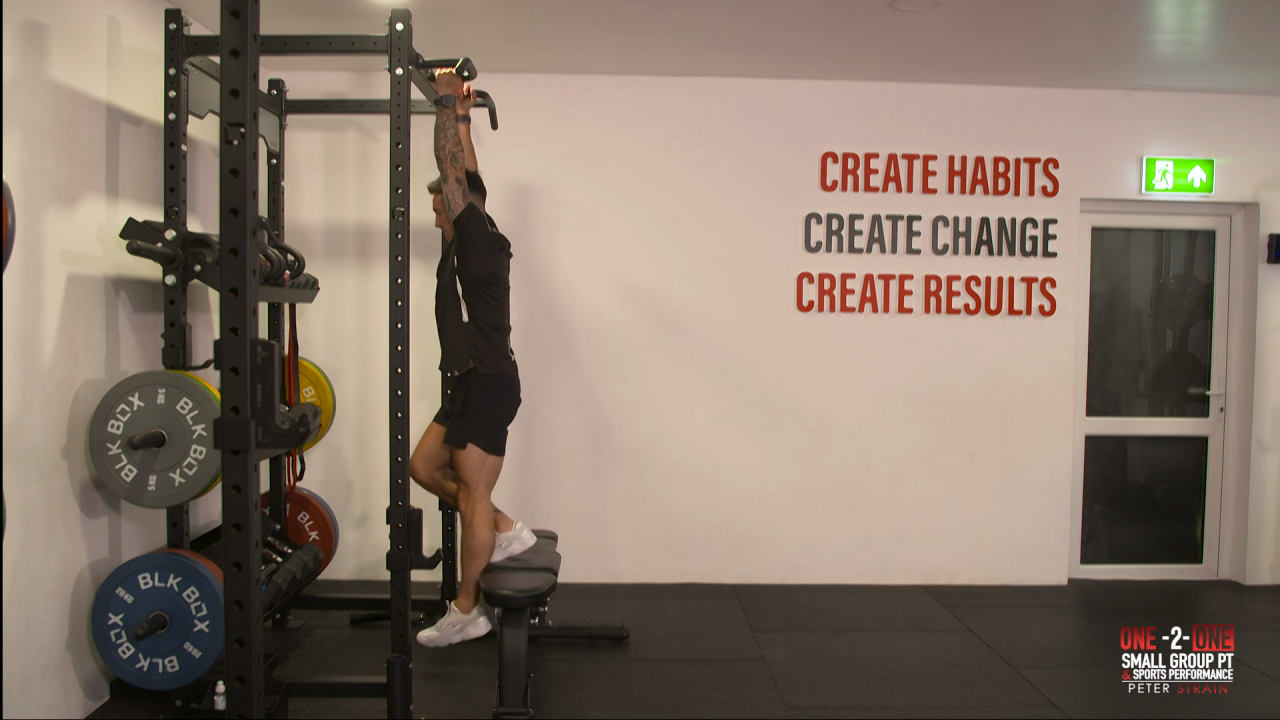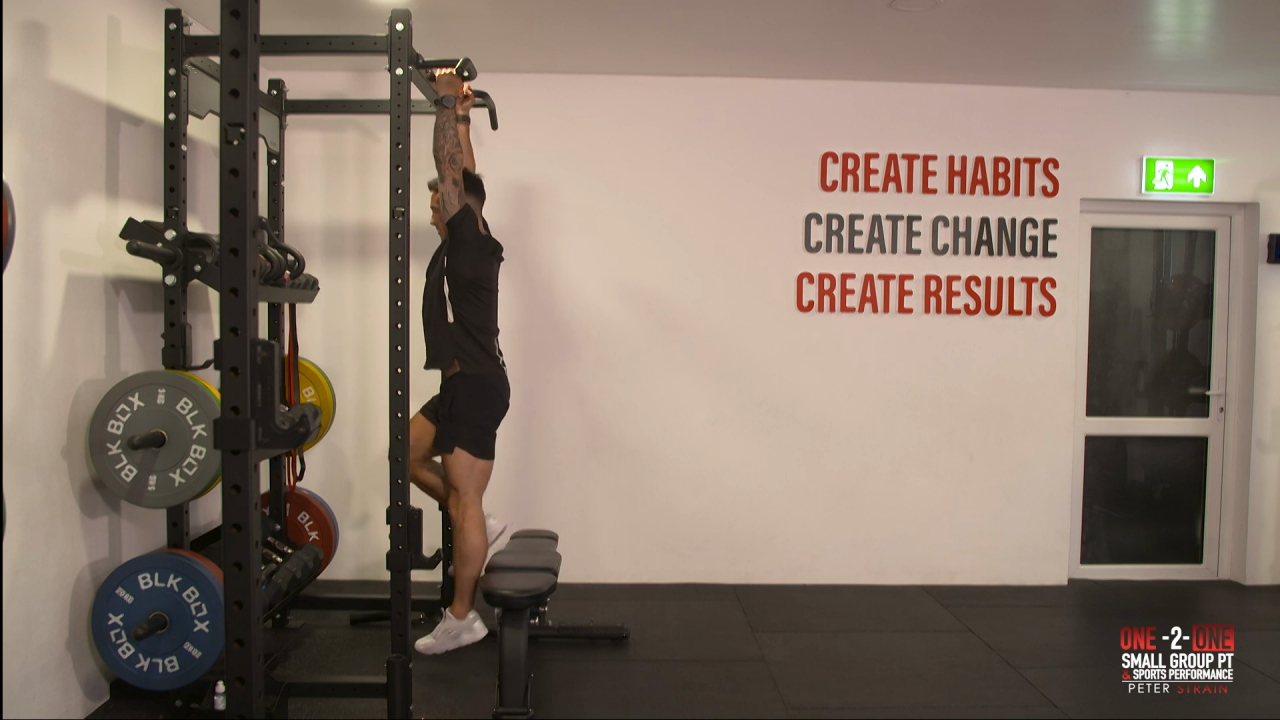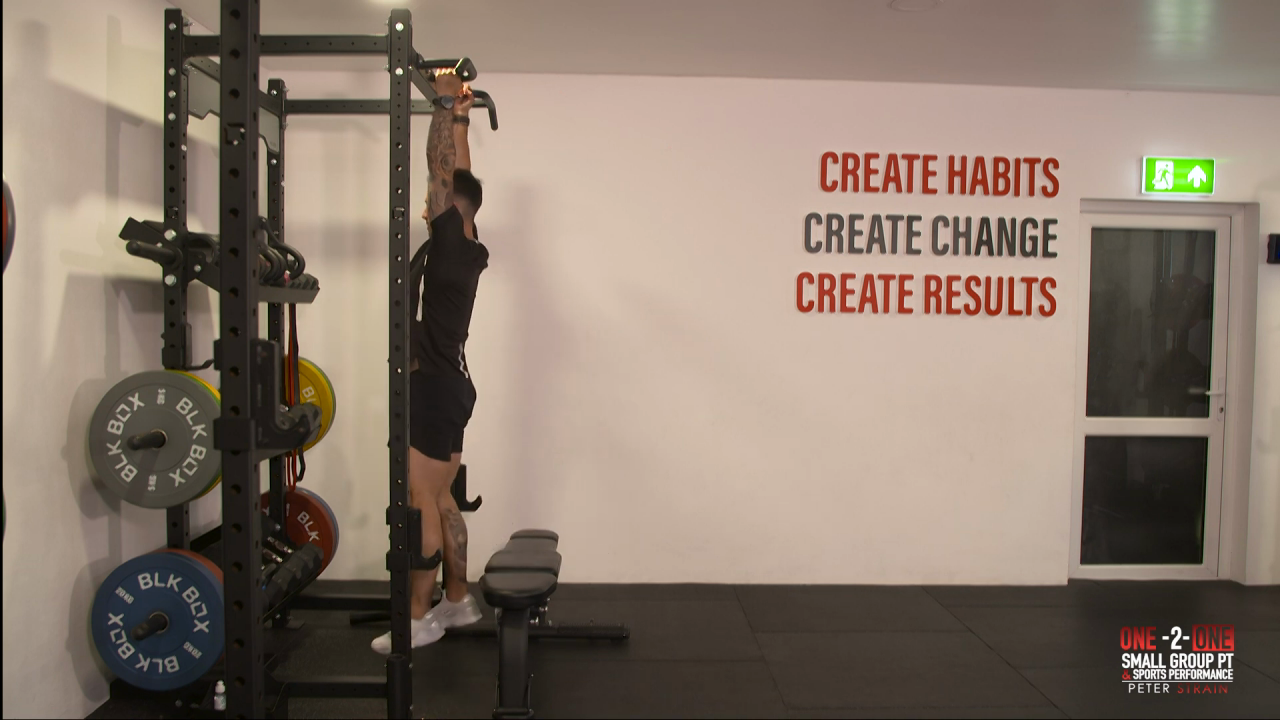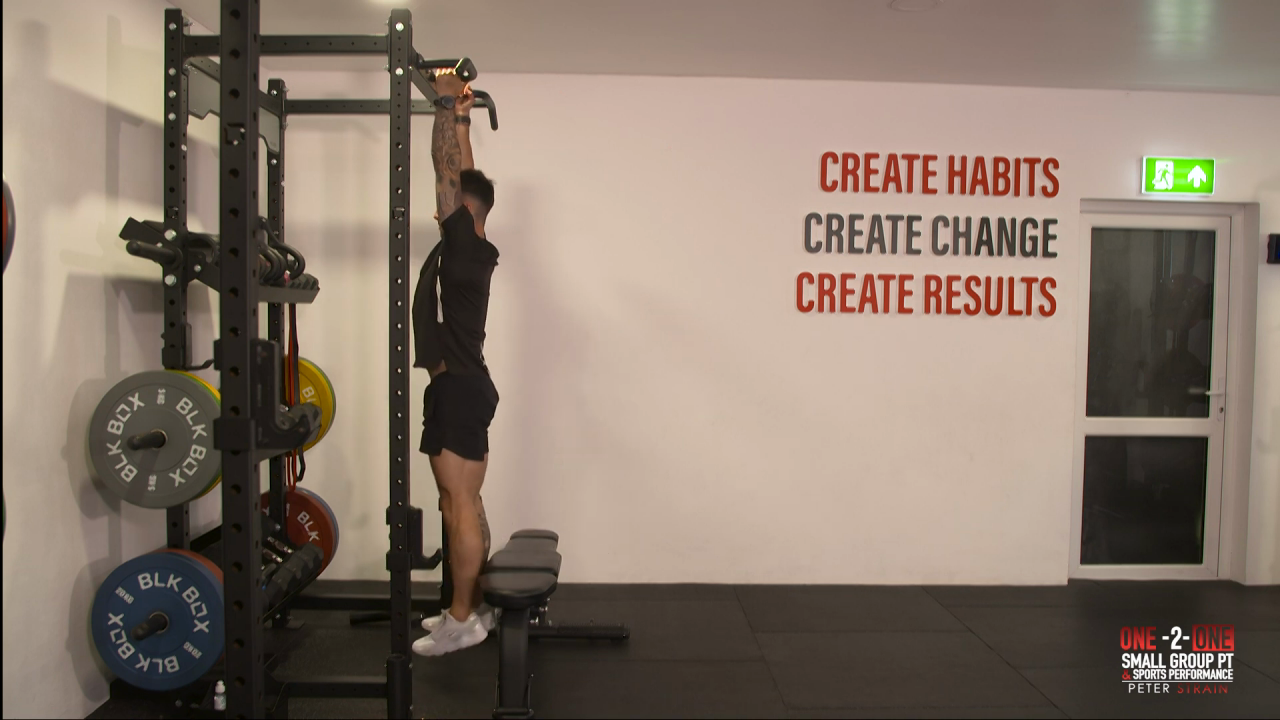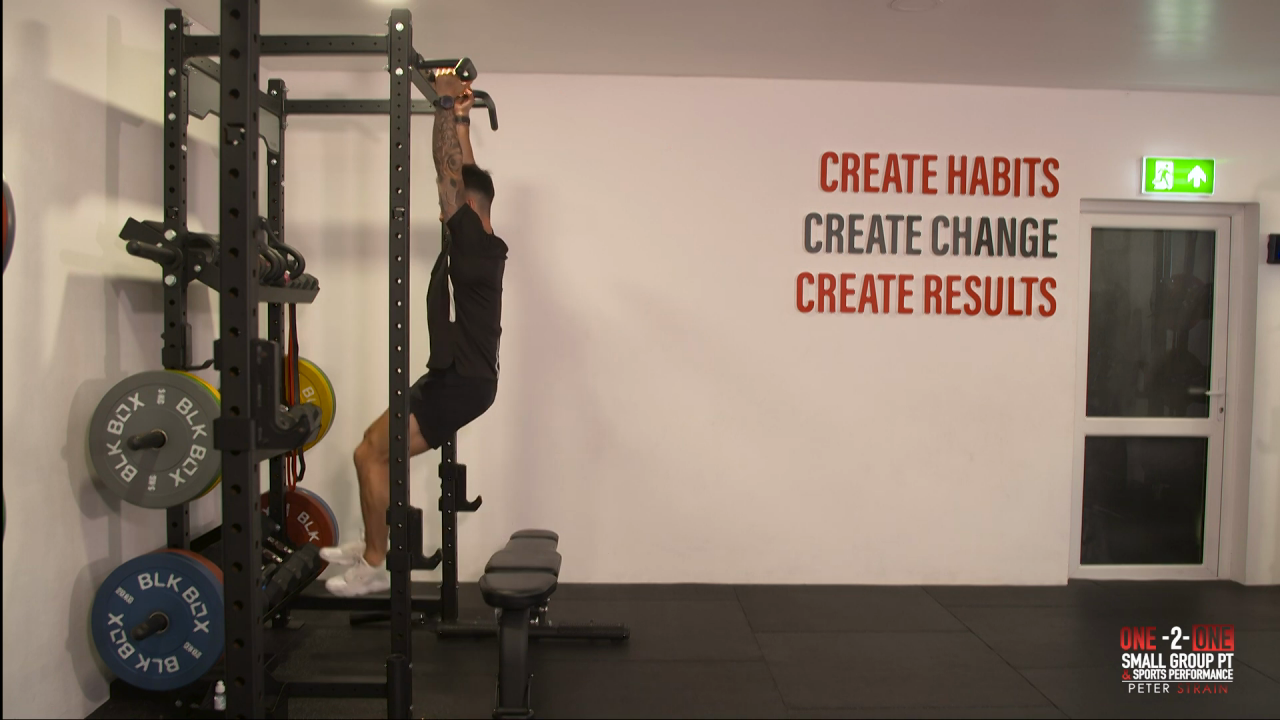
dt=1s
person 1, frame 1
left shoulder: (477, 239)
right shoulder: (475, 242)
left elbow: (452, 170)
right elbow: (464, 173)
left wrist: (448, 104)
right wrist: (461, 116)
left hip: (487, 384)
right hip: (473, 382)
left knee: (472, 495)
right knee: (424, 466)
left ankle: (465, 613)
right ankle: (504, 531)
person 1, frame 2
left shoulder: (466, 239)
right shoulder: (468, 243)
left elbow: (450, 169)
right elbow: (463, 173)
left wrist: (447, 104)
right wrist: (459, 116)
left hip: (475, 386)
right hip: (464, 384)
left knee: (463, 500)
right knee: (405, 453)
left ankle: (461, 617)
right ankle: (476, 525)
person 1, frame 3
left shoulder: (449, 242)
right shoulder: (462, 246)
left elbow: (440, 169)
right elbow: (456, 175)
left wrist: (444, 105)
right wrist: (459, 118)
left hip: (434, 387)
right hip: (446, 384)
left knee: (420, 505)
right knee: (439, 501)
left ankle: (420, 617)
right ankle: (457, 599)
person 1, frame 4
left shoulder: (462, 243)
right shoulder: (471, 248)
left elbow: (445, 170)
right elbow: (460, 173)
left wrist: (446, 106)
right wrist: (459, 117)
left hip: (458, 388)
right hip: (464, 385)
left knee: (458, 508)
right knee: (464, 505)
left ankle: (461, 620)
right ankle: (471, 607)
person 1, frame 5
left shoulder: (472, 240)
right shoulder: (479, 243)
left elbow: (448, 170)
right elbow: (462, 172)
left wrist: (446, 105)
right wrist: (460, 116)
left hip: (461, 383)
right hip: (459, 377)
left knee: (370, 451)
right knee: (378, 447)
left ankle: (374, 561)
right ankle: (369, 546)
